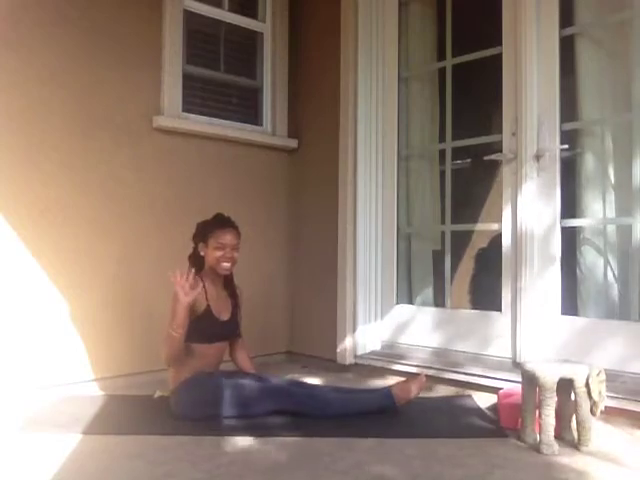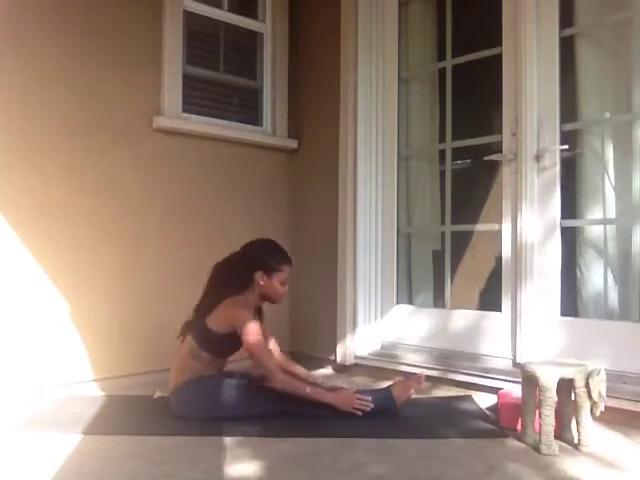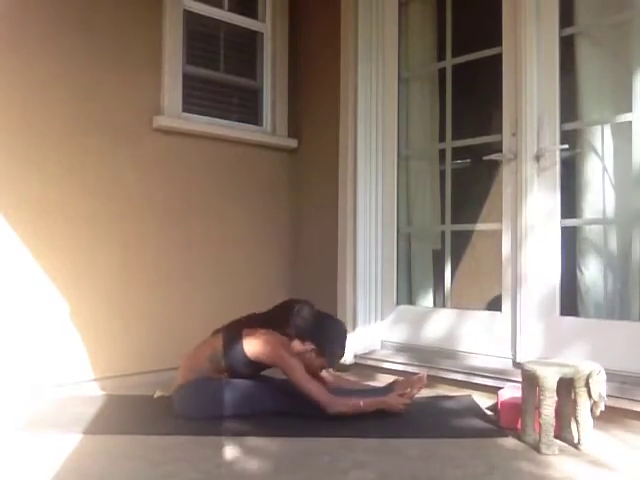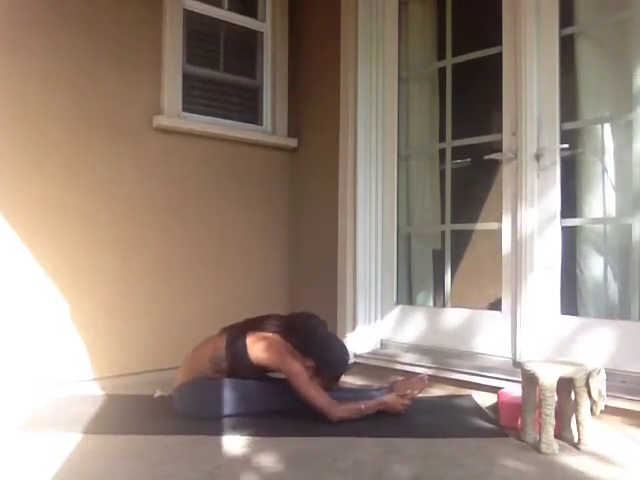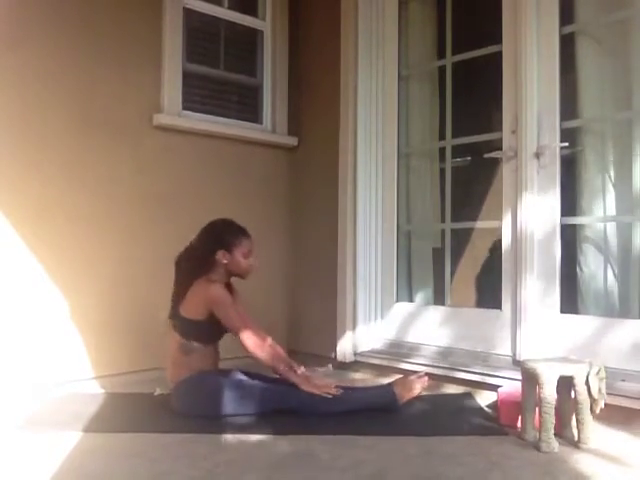
dt=1s
person 1, frame 1
left shoulder: (233, 293)
right shoulder: (192, 290)
right elbow: (171, 358)
left wrist: (259, 384)
right wrist: (182, 306)
left hip: (212, 383)
right hip: (191, 392)
left knee: (287, 388)
right knee: (282, 394)
left ankle: (384, 395)
right ankle: (387, 398)
person 1, frame 2
left shoulder: (247, 306)
right shoulder: (240, 311)
left elbow: (278, 359)
right elbow: (272, 376)
left wrist: (323, 385)
right wrist: (328, 396)
left hip: (206, 385)
right hip: (192, 394)
left knee: (288, 391)
right knee: (281, 399)
left ankle: (383, 398)
right ankle: (385, 400)
person 1, frame 3
left shoulder: (290, 338)
right shoulder: (279, 349)
left elbow: (329, 380)
right elbow: (331, 405)
left wrist: (376, 390)
right wrist: (382, 402)
left hip: (212, 384)
right hip: (195, 393)
left knee: (293, 391)
right knee: (285, 398)
person 1, frame 4
left shoulder: (289, 340)
right shoulder: (282, 354)
left elbow: (320, 389)
right elbow: (333, 411)
left wrist: (381, 393)
right wrist: (382, 403)
left hip: (207, 385)
right hip: (194, 393)
left knee: (298, 393)
right knee: (286, 398)
left ankle: (386, 391)
person 1, frame 5
left shoulder: (221, 288)
right shoulder: (211, 291)
left elbow: (259, 336)
right elbow: (255, 346)
left wrist: (299, 371)
right wrist: (299, 380)
left hip: (207, 381)
right hip: (193, 391)
left knee: (286, 387)
right knee: (287, 396)
left ankle: (386, 394)
right ankle: (390, 396)
